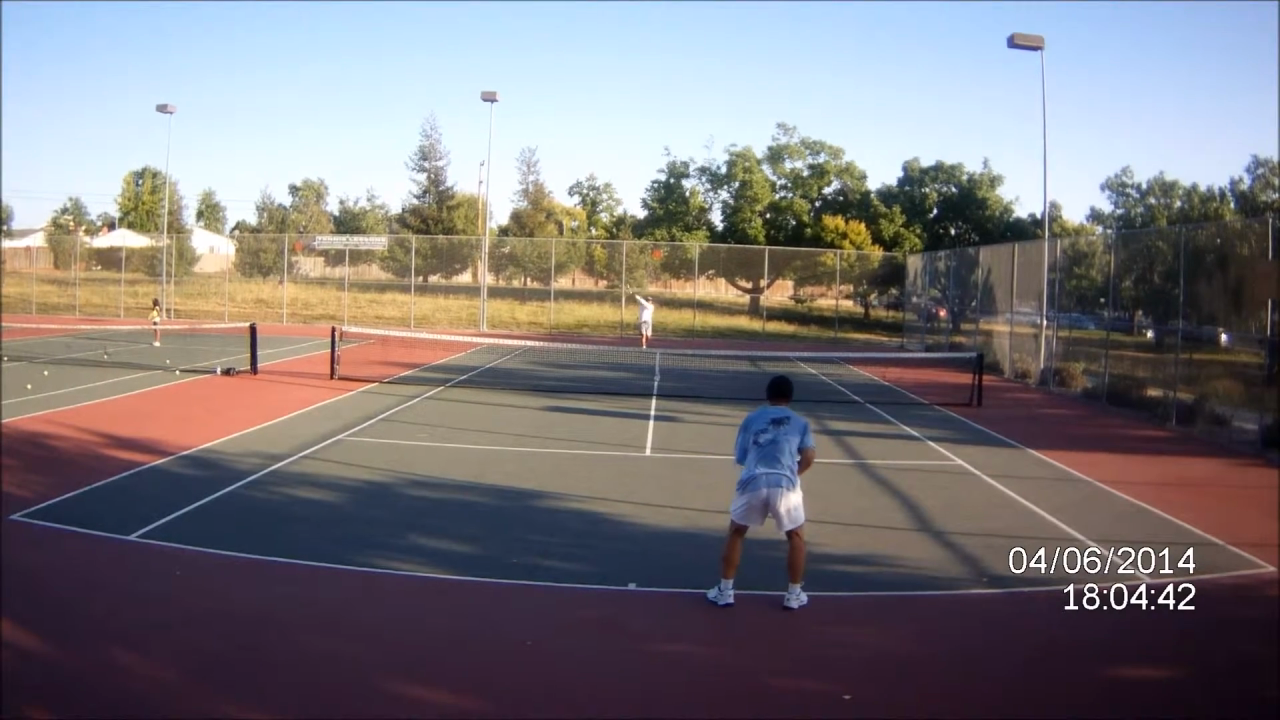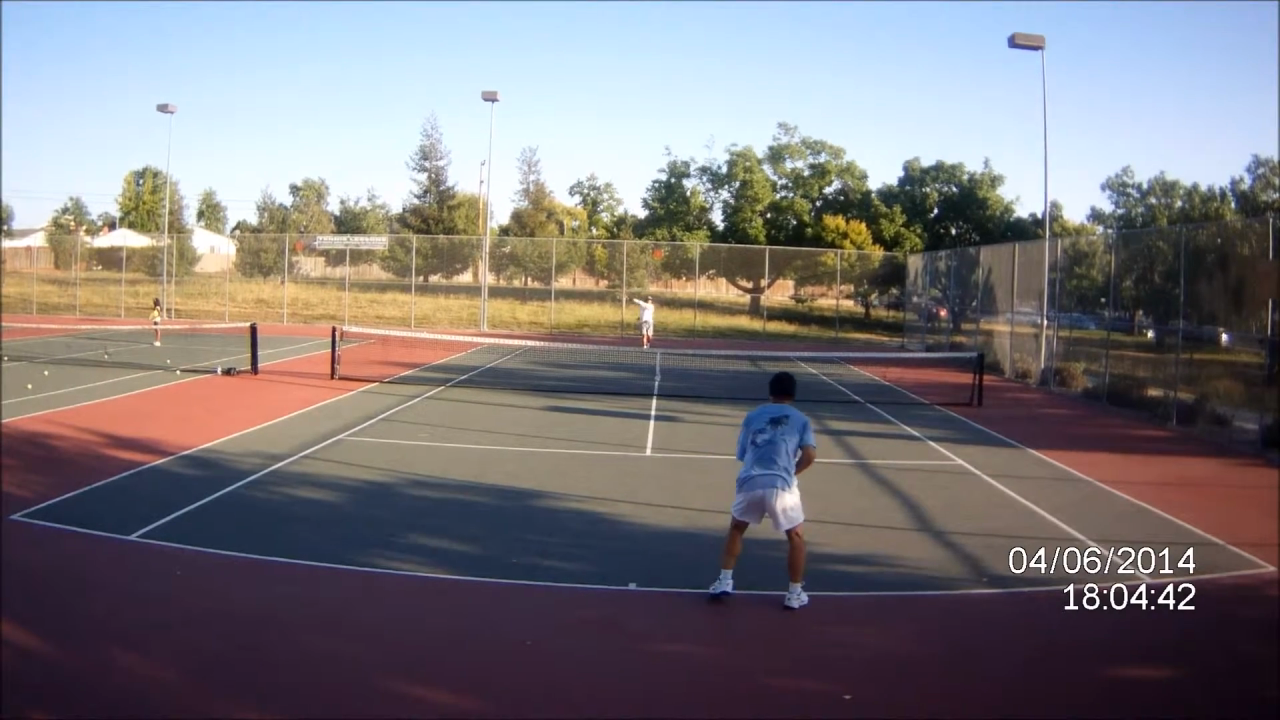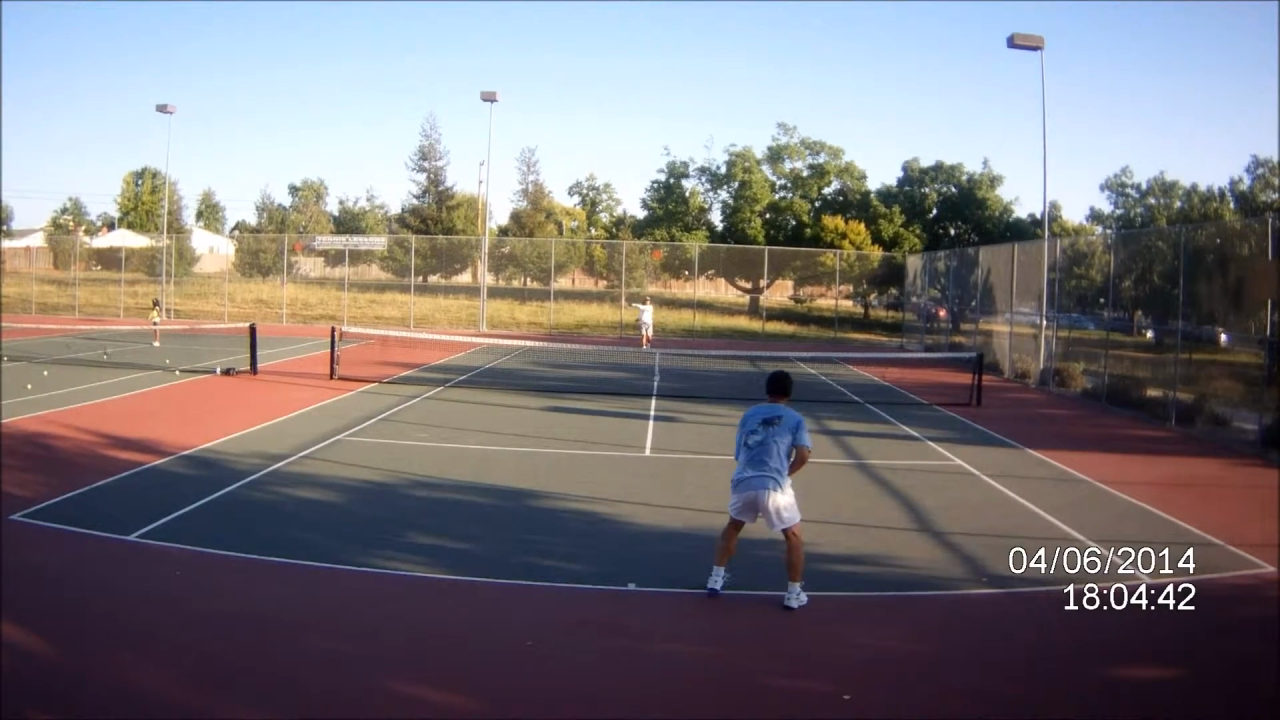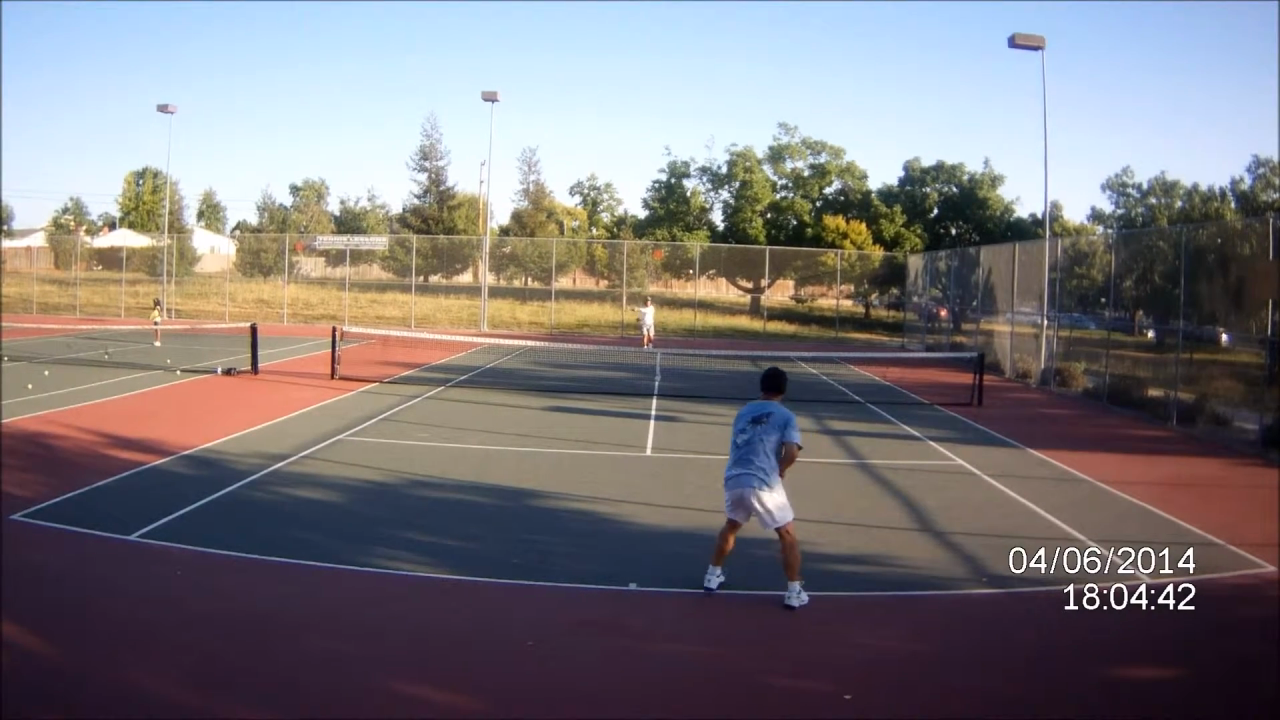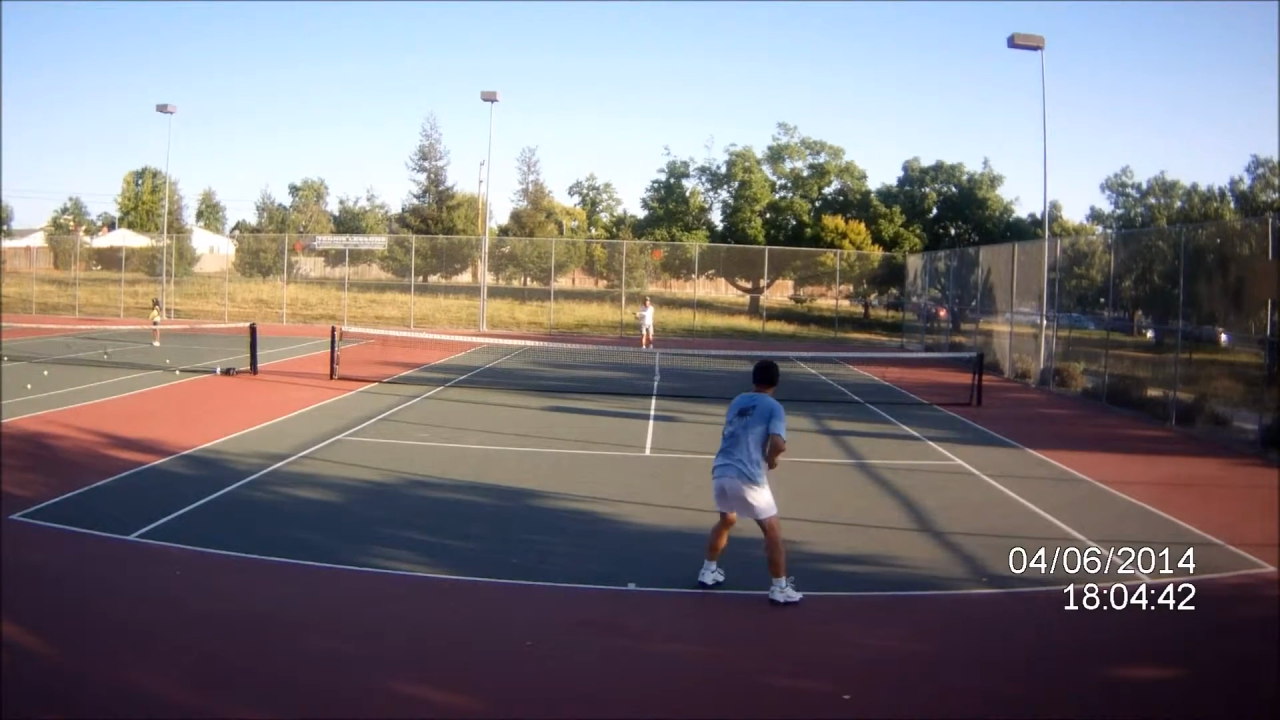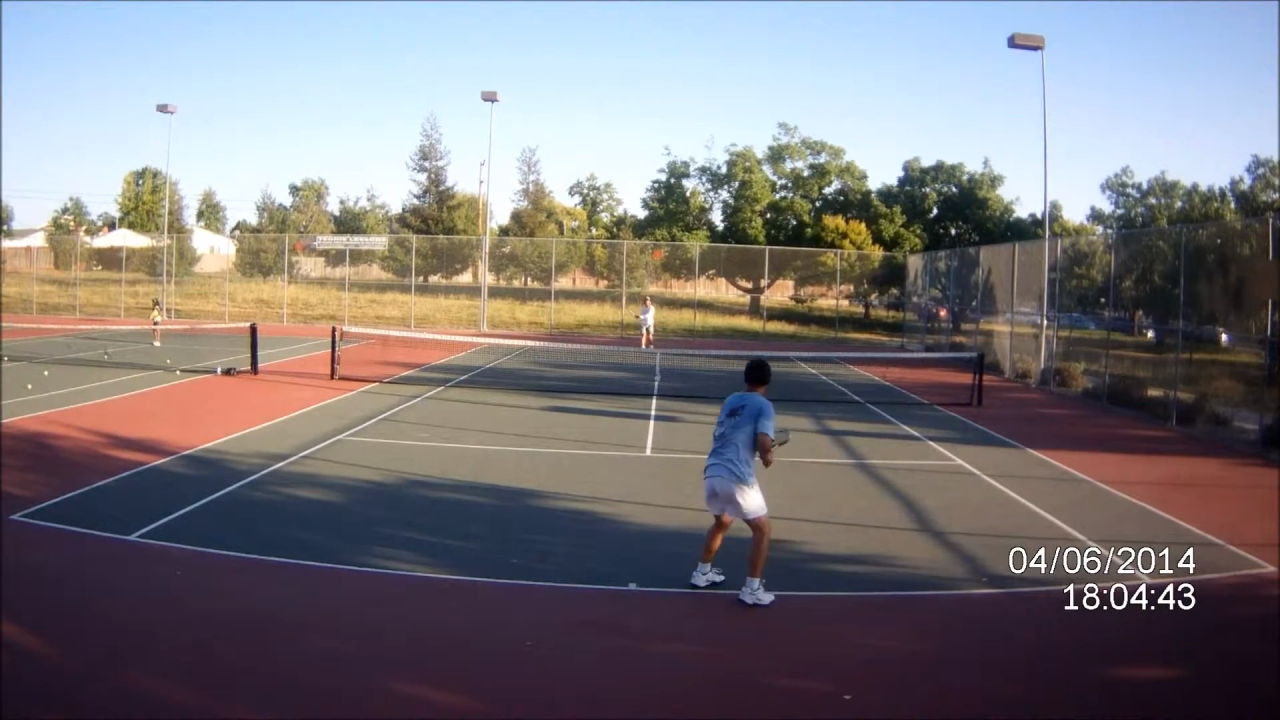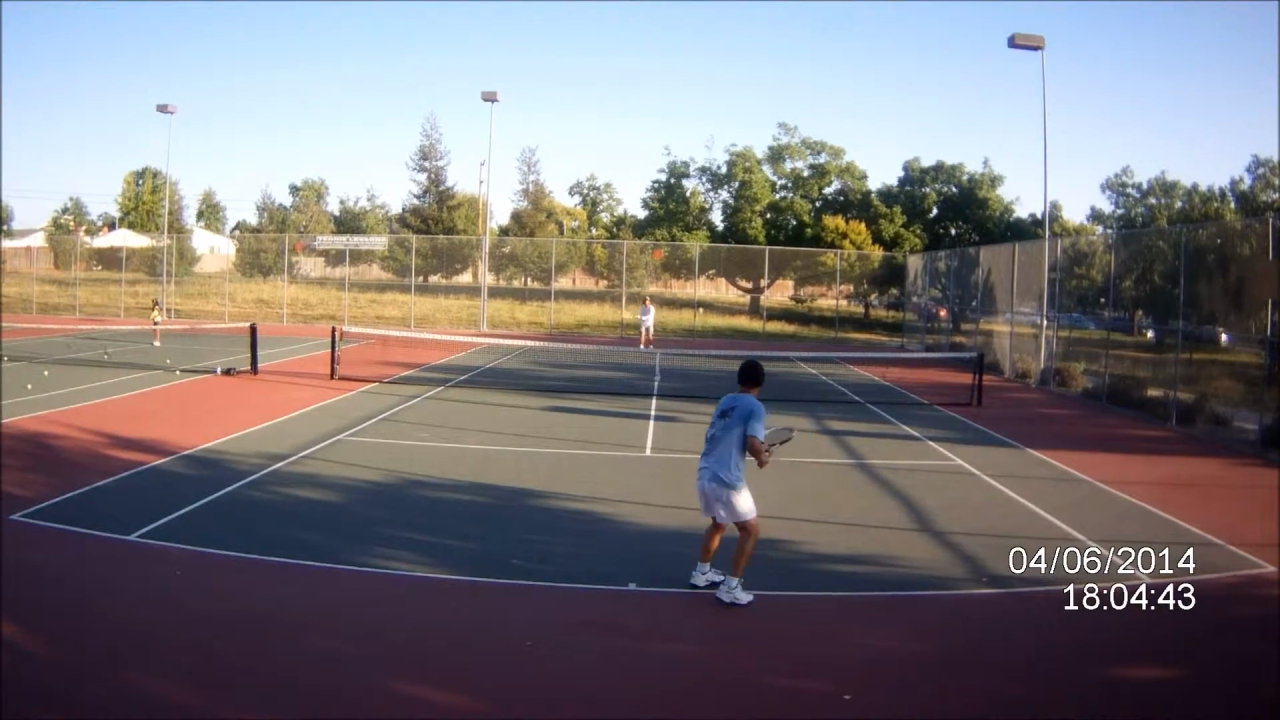
dt=0.1s
person 1, frame 1
left shoulder: (751, 418)
right shoulder: (800, 422)
left elbow: (740, 458)
right elbow: (809, 457)
left hip: (752, 483)
right hip: (785, 486)
left knee: (735, 535)
right knee: (796, 538)
left ankle: (725, 592)
right ankle: (794, 594)
person 1, frame 2
left shoulder: (752, 416)
right shoulder: (801, 419)
right elbow: (810, 455)
left hip: (750, 482)
right hip: (781, 485)
left knee: (736, 530)
right knee: (796, 538)
left ankle: (725, 582)
right ankle: (795, 594)
person 1, frame 3
left shoulder: (749, 414)
right shoulder: (796, 419)
right elbow: (803, 455)
left hip: (743, 483)
right hip: (774, 487)
left knee: (733, 526)
right knee: (794, 538)
left ankle: (716, 577)
right ankle: (794, 593)
person 1, frame 4
left shoulder: (743, 412)
right shoulder: (786, 416)
right elbow: (791, 452)
right wrist: (779, 470)
left hip: (734, 480)
right hip: (763, 485)
left knee: (731, 526)
right knee: (788, 537)
left ankle: (712, 576)
right ankle: (794, 592)
person 1, frame 5
left shoulder: (736, 401)
right shoulder: (774, 407)
right elbow: (777, 444)
right wrist: (771, 460)
left hip: (721, 473)
right hip: (747, 478)
left knee: (726, 521)
right knee: (772, 531)
left ankle: (708, 572)
right ankle: (780, 588)
person 1, frame 6
left shoulder: (731, 401)
right shoulder: (764, 406)
right elbow: (764, 443)
left wrist: (754, 450)
right wrist: (767, 456)
left hip: (713, 473)
right hip: (738, 478)
left knee: (721, 523)
right knee: (762, 530)
left ankle: (702, 573)
right ankle: (752, 589)
person 1, frame 7
left shoulder: (725, 402)
right shoulder: (756, 407)
right elbow: (753, 445)
left wrist: (759, 448)
right wrist: (761, 458)
left hip: (705, 475)
right hip: (727, 480)
left knee: (718, 525)
right knee: (750, 531)
left ankle: (702, 573)
right ankle: (731, 588)
